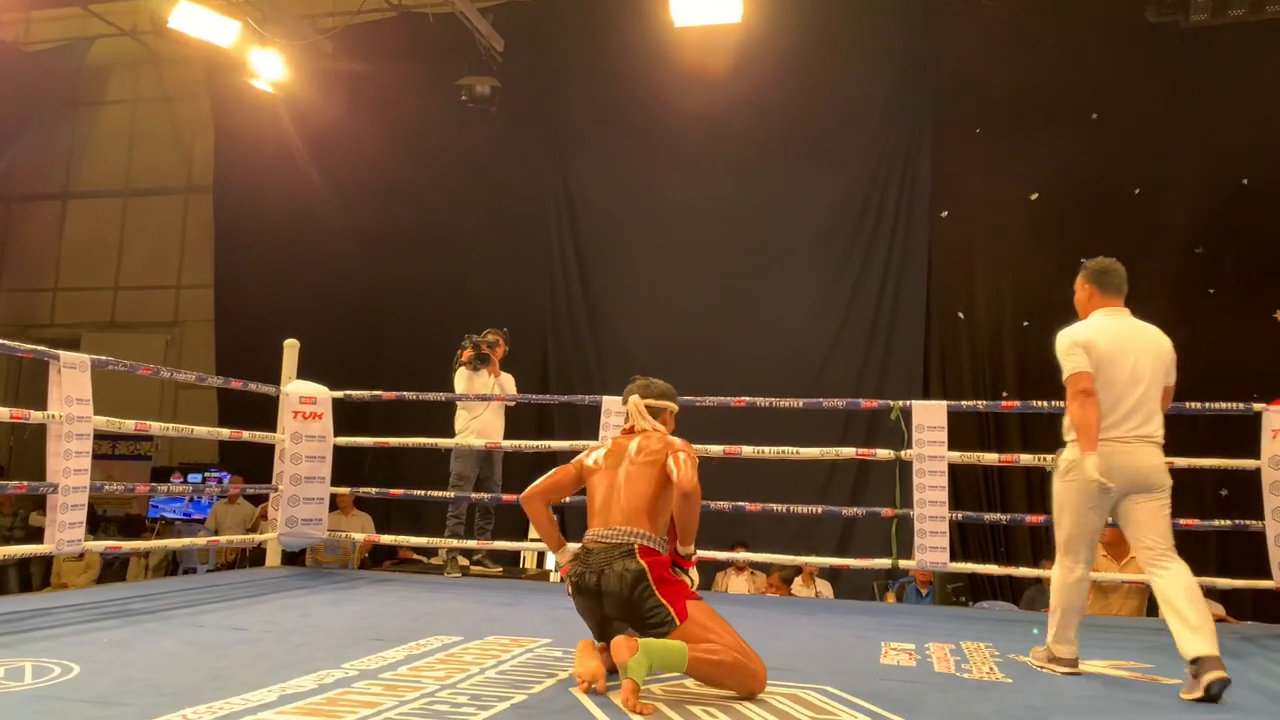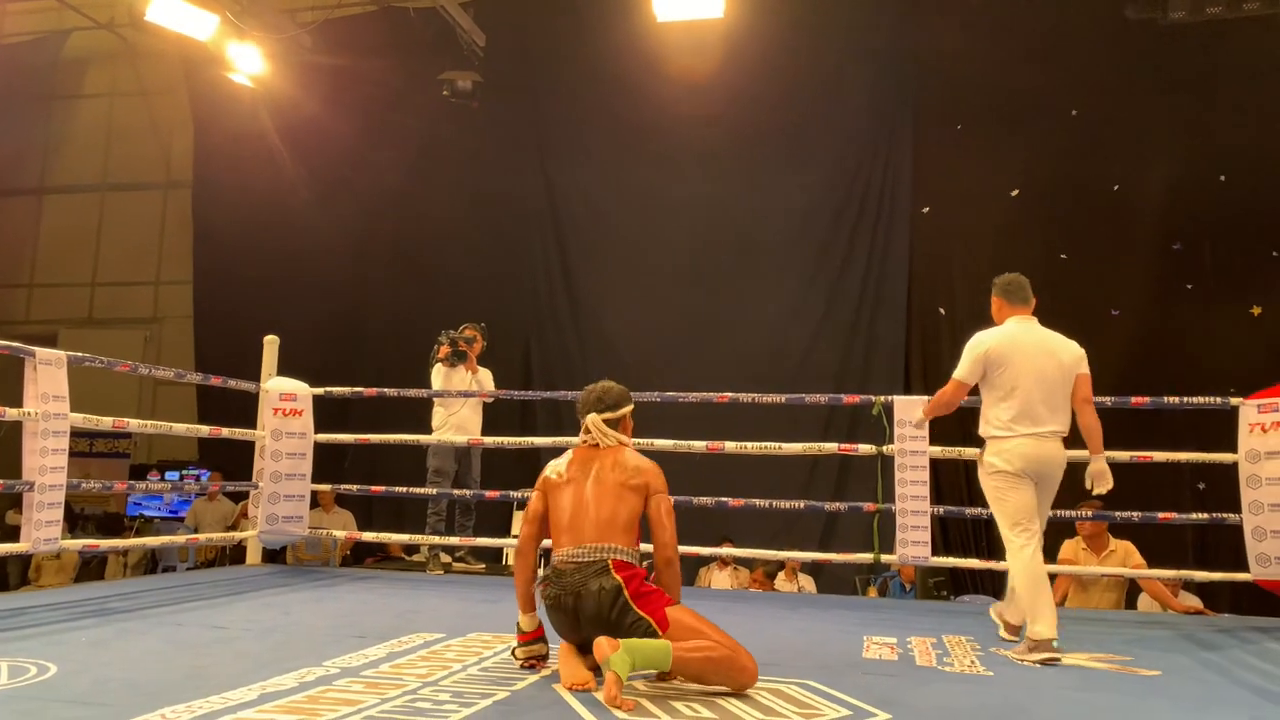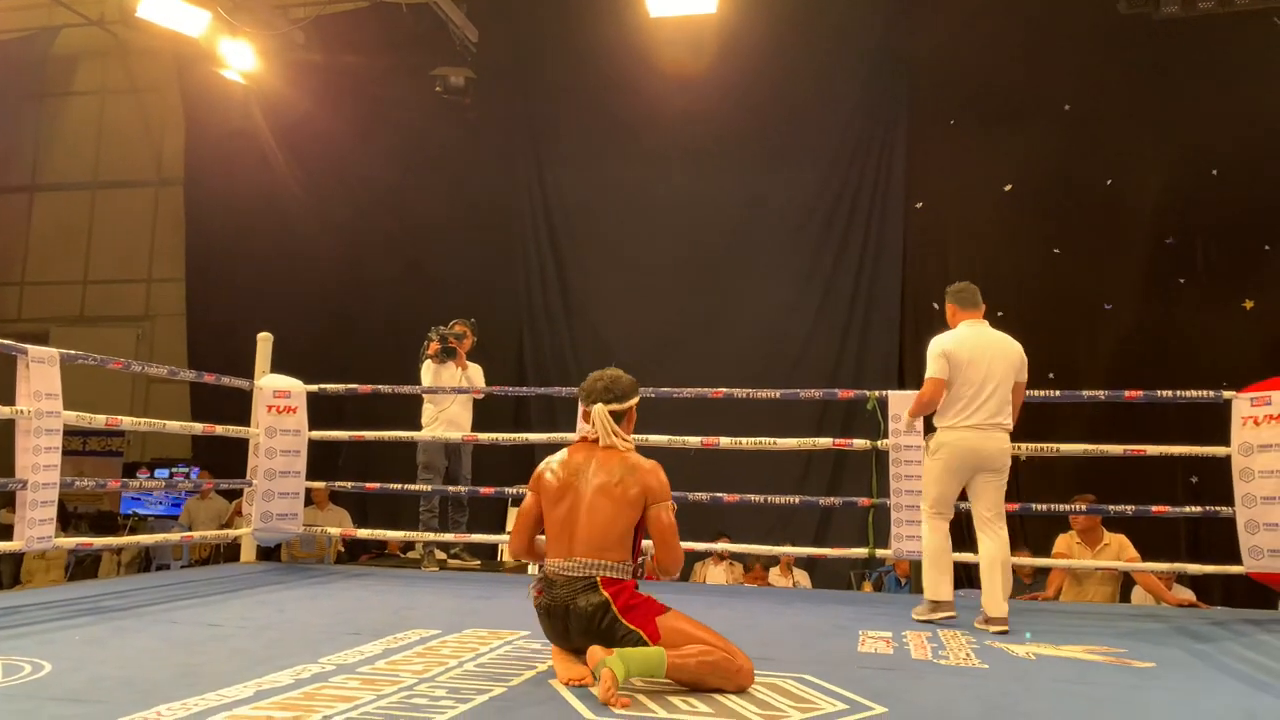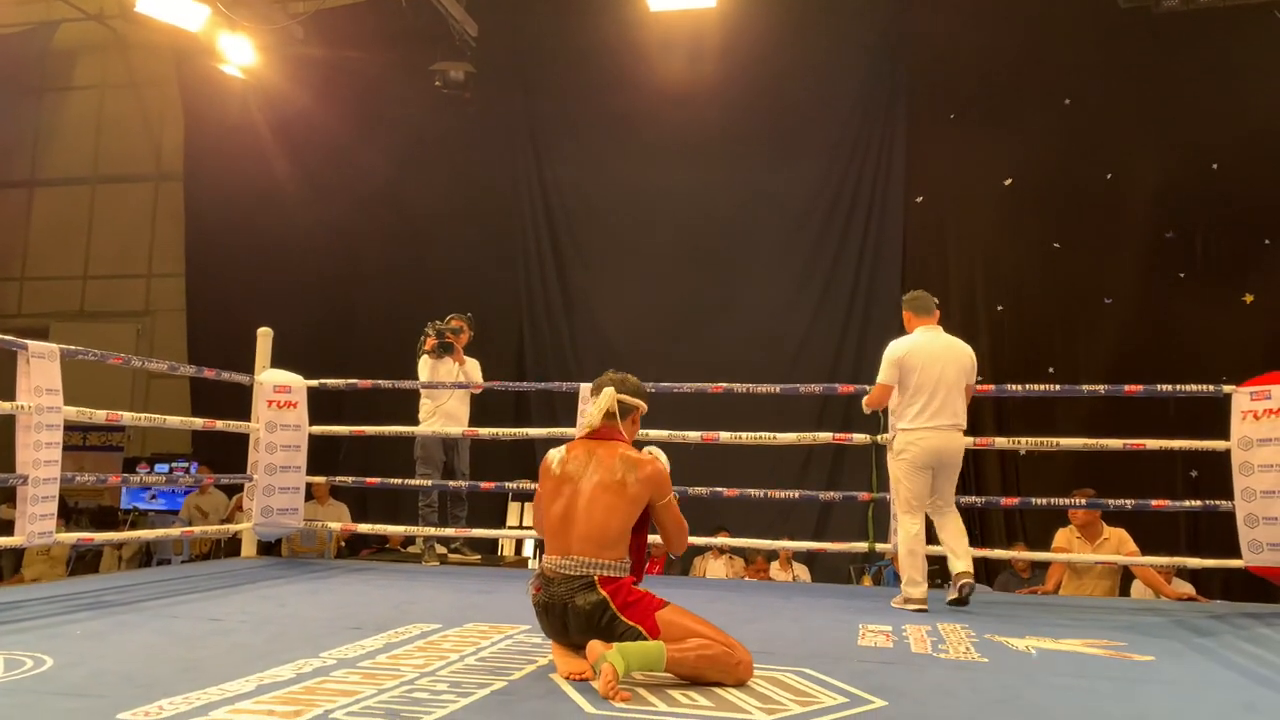
dt=0.4s
person 1, frame 1
left shoulder: (1078, 336)
right shoulder: (1159, 339)
left elbow: (1083, 396)
right elbow: (1159, 405)
left wrist: (1087, 457)
left hip: (1090, 461)
right hip: (1147, 460)
left knee: (1072, 559)
right knee: (1161, 560)
left ankle: (1061, 651)
right ankle: (1204, 659)
person 1, frame 2
left shoulder: (987, 341)
right shoulder: (1068, 347)
left elbow: (952, 396)
right elbow: (1085, 404)
left wrist: (927, 410)
right wrist: (1097, 457)
left hip: (1006, 452)
right hip: (1051, 451)
left knee: (1020, 540)
right knee: (1030, 536)
left ankle: (1042, 637)
right ankle: (1014, 614)
person 1, frame 3
left shoulder: (944, 343)
right shoulder: (1012, 347)
left elbow: (930, 397)
right elbow: (1016, 402)
left wrist: (911, 415)
left hip: (953, 440)
right hip: (996, 442)
left knee: (936, 519)
right knee: (992, 525)
left ankle: (939, 600)
right ankle: (995, 612)
person 1, frame 4
left shoulder: (900, 348)
right shoulder: (964, 350)
left elbow: (879, 399)
right elbow: (966, 398)
left wrist: (867, 403)
left hip: (912, 440)
right hip: (952, 439)
left knee: (910, 516)
right knee: (945, 508)
left ankle: (915, 593)
right ankle: (962, 573)
person 2, frame 1
left shoulder: (593, 454)
right shoulder: (672, 444)
left elbow: (532, 498)
right elbow: (687, 488)
left wrist: (564, 557)
right wrist: (685, 554)
left hip: (587, 577)
right hip: (639, 574)
right knee: (753, 677)
left ankle: (597, 652)
right ankle: (640, 652)
person 2, frame 2
left shoulder: (554, 469)
right shoulder: (644, 469)
left elbow: (525, 547)
right elbow: (667, 556)
left wrist: (528, 628)
right wrist: (671, 643)
left hip: (561, 603)
right hip: (615, 594)
right knee: (744, 669)
left ankle: (581, 653)
right ankle: (626, 653)
person 2, frame 3
left shoulder: (549, 467)
right shoulder: (646, 472)
left elbow: (518, 548)
right elbow: (672, 565)
right wrist: (660, 565)
left hip: (551, 610)
right hip: (606, 607)
right knee: (740, 671)
left ankle: (573, 651)
right ankle: (623, 661)
person 2, frame 4
left shoulder: (554, 459)
right shoulder: (646, 466)
right elbow: (678, 545)
left hip: (548, 607)
right hip: (603, 603)
right knee: (739, 665)
left ankle: (572, 645)
right ankle: (621, 655)
person 3, frame 1
left shoulder: (505, 378)
right shoulder: (465, 372)
left elbow: (512, 400)
right elbow: (464, 401)
left wrist: (496, 372)
right wrist: (468, 367)
left hip: (493, 447)
right hip: (467, 444)
left knee: (487, 504)
right knee: (459, 501)
left ankle: (480, 554)
right ankle: (452, 557)
person 3, frame 2
left shoulder: (483, 373)
right shoulder: (442, 368)
left elbow: (490, 396)
right elbow: (441, 398)
left wrist: (473, 369)
right wrist: (446, 365)
left hip: (471, 443)
right hip: (444, 441)
left knee: (468, 500)
right knee: (438, 499)
left ankle: (462, 551)
right ankle: (434, 554)
person 3, frame 3
left shoulder: (474, 369)
right shoulder: (432, 364)
right elbow: (430, 395)
left wrist: (463, 366)
right wrist: (436, 362)
left hip: (461, 439)
right hip: (433, 437)
left knee: (460, 495)
right knee: (430, 495)
left ankle: (456, 548)
right ankle: (428, 551)
person 3, frame 4
left shoulder: (471, 363)
right shoulder: (429, 359)
left elbow: (478, 387)
right elbow: (427, 390)
left wrist: (460, 361)
right wrist: (432, 356)
left hip: (459, 434)
right hip: (431, 431)
left knee: (459, 490)
right knee: (428, 491)
left ankle: (456, 542)
right ankle: (429, 546)
